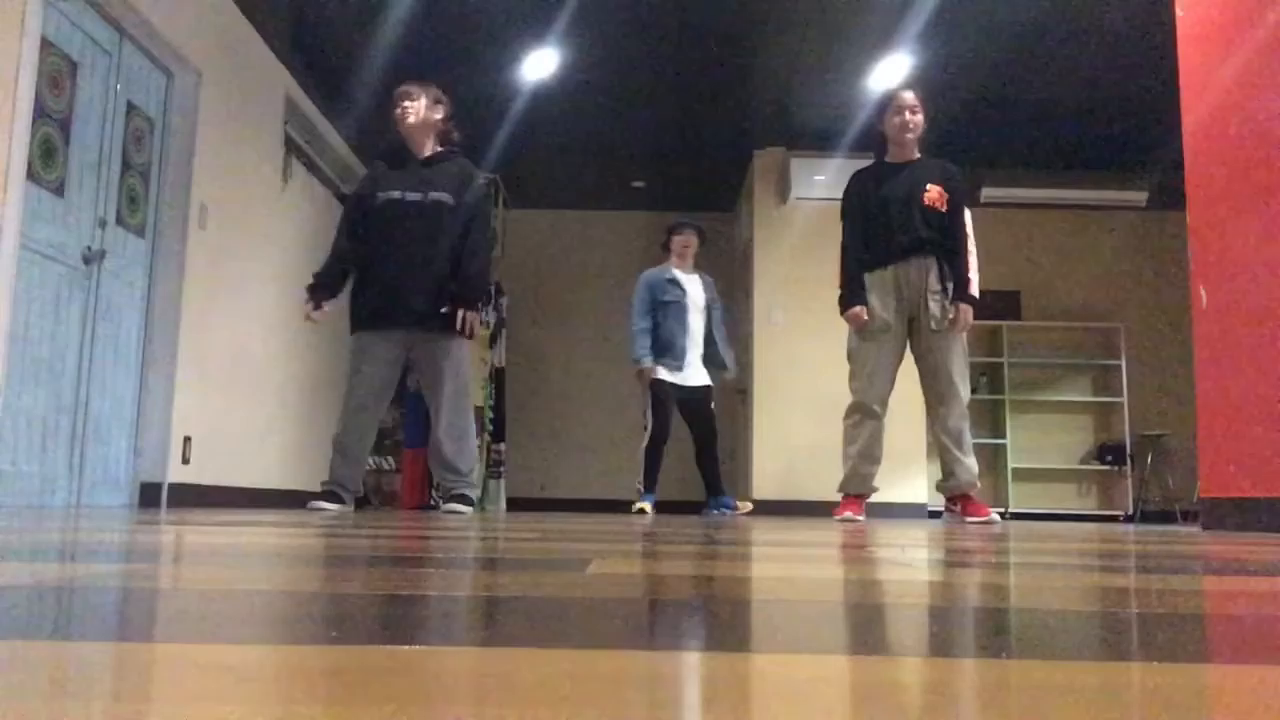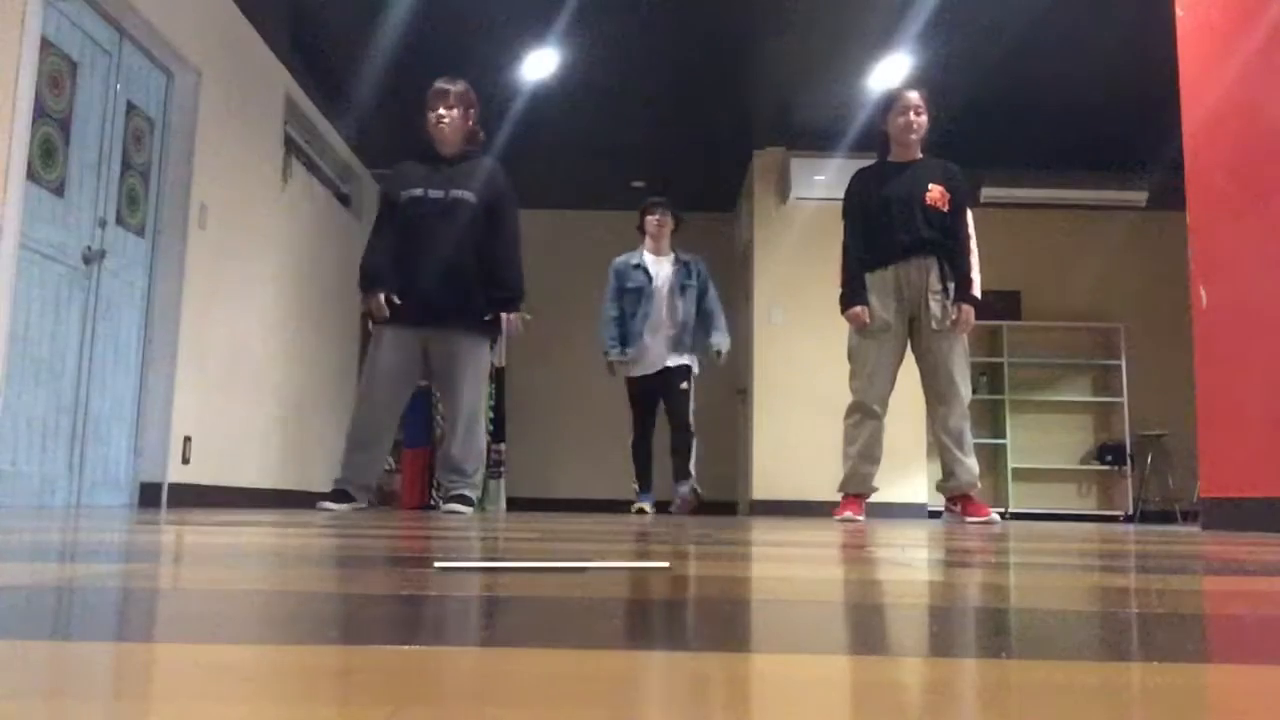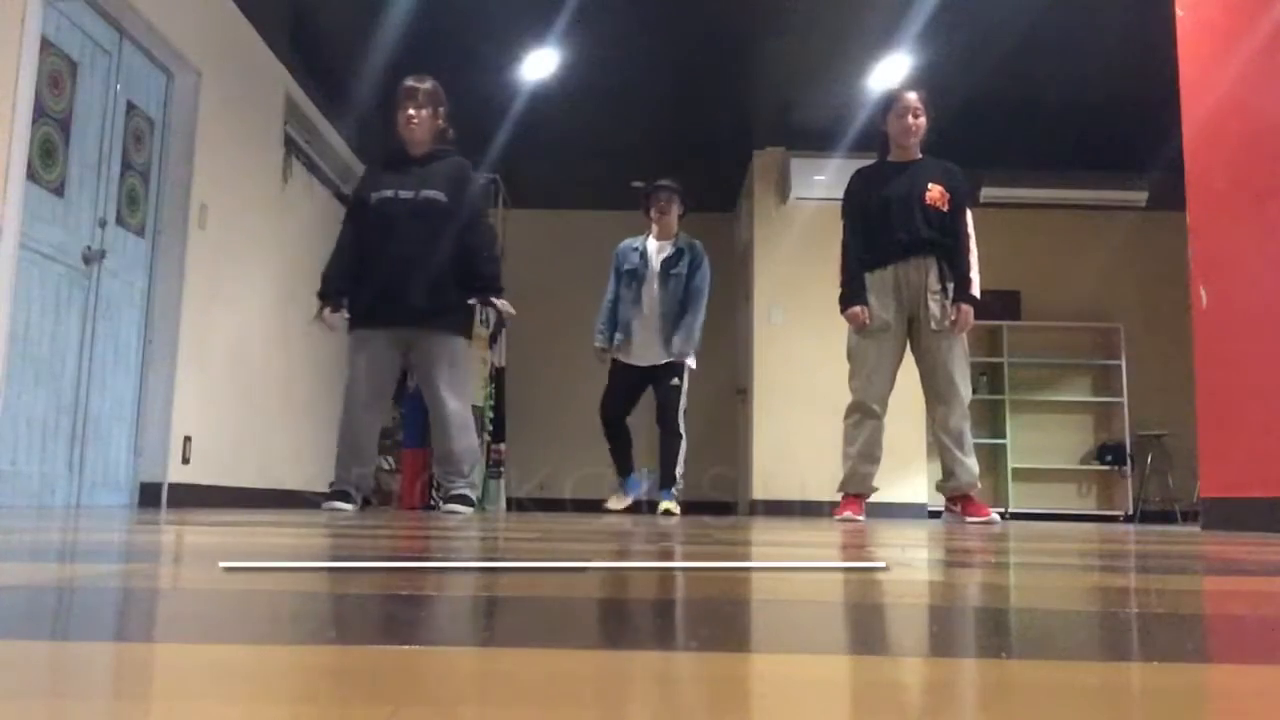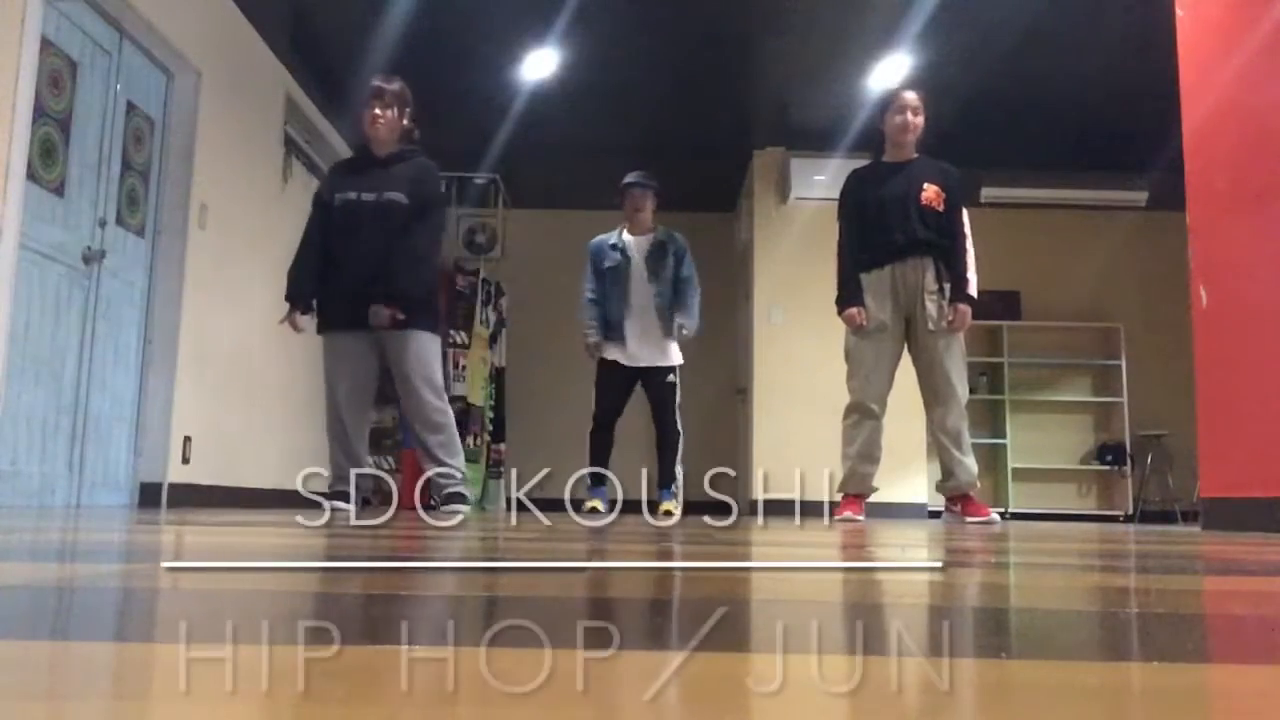
dt=0.4s
person 1, frame 1
left shoulder: (464, 176)
right shoulder: (378, 176)
left elbow: (478, 243)
right elbow: (350, 240)
left wrist: (470, 297)
right wrist: (323, 288)
left hip: (442, 314)
right hip: (378, 312)
left knee: (450, 407)
right knee: (359, 403)
left ankle: (458, 492)
right ankle: (340, 488)
person 1, frame 2
left shoulder: (488, 176)
right shoulder: (405, 174)
left elbow: (503, 243)
right elbow: (383, 236)
left wrist: (508, 300)
right wrist: (375, 283)
left hip: (465, 314)
right hip: (402, 310)
left knee: (465, 407)
right knee: (375, 399)
left ankle: (460, 490)
right ankle: (351, 487)
person 1, frame 3
left shoulder: (459, 174)
right shoulder: (375, 176)
left elbow: (477, 237)
right elbow: (350, 240)
left wrist: (489, 289)
right wrist: (333, 293)
left hip: (439, 312)
right hip: (373, 311)
left knee: (450, 406)
right knee: (361, 404)
left ankle: (459, 489)
right ankle: (348, 488)
person 1, frame 4
left shoulder: (423, 174)
right shoulder: (340, 176)
left elbow: (424, 244)
right elbow: (314, 241)
left wrist: (395, 296)
right wrist: (300, 295)
left hip: (409, 311)
right hip: (345, 311)
left knee: (426, 402)
right knee: (345, 406)
left ankle: (451, 487)
right ankle: (347, 489)
person 2, frame 1
left shoulder: (945, 176)
right shoulder: (863, 181)
left elbow: (960, 240)
right elbow: (851, 245)
left wrist: (965, 294)
right wrist: (851, 298)
left hip: (936, 286)
right hip: (879, 287)
left knee: (950, 396)
right knee: (867, 395)
left ankle: (960, 493)
right ankle: (854, 494)
person 2, frame 2
left shoulder: (947, 176)
right shoulder: (865, 180)
left elbow: (962, 240)
right elbow: (853, 244)
left wrist: (966, 295)
right wrist: (852, 297)
left hip: (937, 285)
right hip: (881, 286)
left knee: (951, 396)
right knee: (868, 395)
left ankle: (961, 493)
right ankle: (855, 493)
person 2, frame 3
left shoulder: (947, 176)
right shoulder: (865, 180)
left elbow: (962, 240)
right elbow: (852, 243)
left wrist: (966, 294)
right wrist: (852, 297)
left hip: (937, 286)
right hip: (880, 286)
left knee: (951, 395)
right knee: (868, 394)
left ankle: (960, 492)
right ankle: (854, 492)
person 2, frame 4
left shoulder: (943, 176)
right shoulder: (861, 181)
left elbow: (959, 239)
right elbow: (848, 245)
left wrist: (963, 294)
right wrist: (848, 298)
left hip: (934, 286)
right hip: (877, 286)
left knee: (948, 395)
right knee: (866, 395)
left ankle: (960, 493)
right ankle: (854, 493)
person 3, frame 1
left shoulder: (707, 285)
right shoulder: (652, 280)
left elbow: (716, 328)
right elbow: (641, 324)
left wrist: (726, 362)
right wrist: (644, 360)
left hip: (697, 375)
right hip: (664, 372)
left knee: (707, 437)
right knee: (658, 433)
left ankle: (717, 498)
right ankle: (647, 494)
person 3, frame 2
left shoulder: (692, 266)
right shoulder: (623, 266)
left elbow: (709, 306)
right elbow: (612, 313)
left wrist: (719, 339)
right wrist: (613, 351)
left hip: (678, 358)
right hip: (639, 362)
left knee: (682, 421)
right knee: (641, 430)
left ankle: (684, 486)
right ankle: (645, 494)
person 3, frame 3
left shoulder: (694, 253)
right shoulder: (627, 250)
left elbow: (697, 301)
right elbow: (613, 297)
left wrist: (685, 342)
right wrist: (603, 337)
left hip: (672, 355)
right hip: (628, 351)
left knee: (670, 421)
right knee: (611, 412)
left ankle: (669, 492)
right ankle: (629, 480)
person 3, frame 4
left shoulder: (673, 244)
right shoulder: (602, 247)
left elbow: (687, 286)
right elbow: (592, 295)
left wrist: (686, 319)
right wrist: (593, 335)
left hip: (662, 351)
right hip: (616, 351)
left knee: (667, 421)
right knee: (604, 420)
left ankle: (669, 492)
right ankle: (597, 491)
